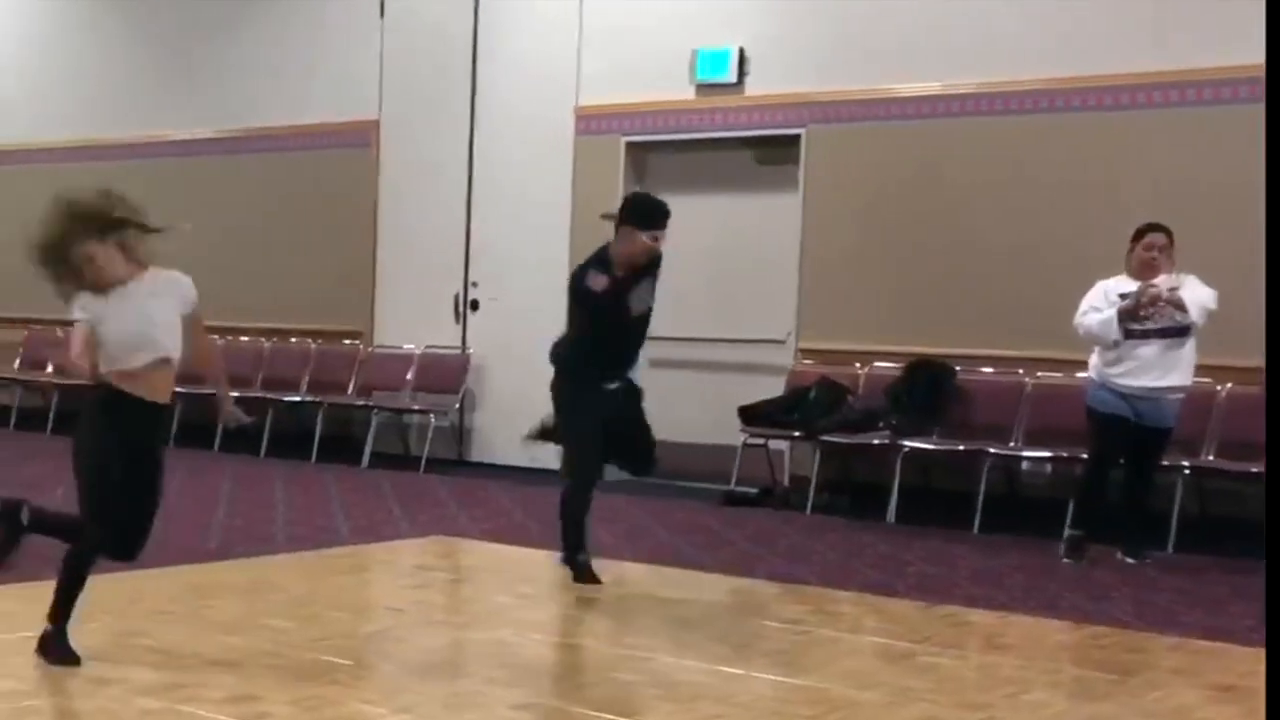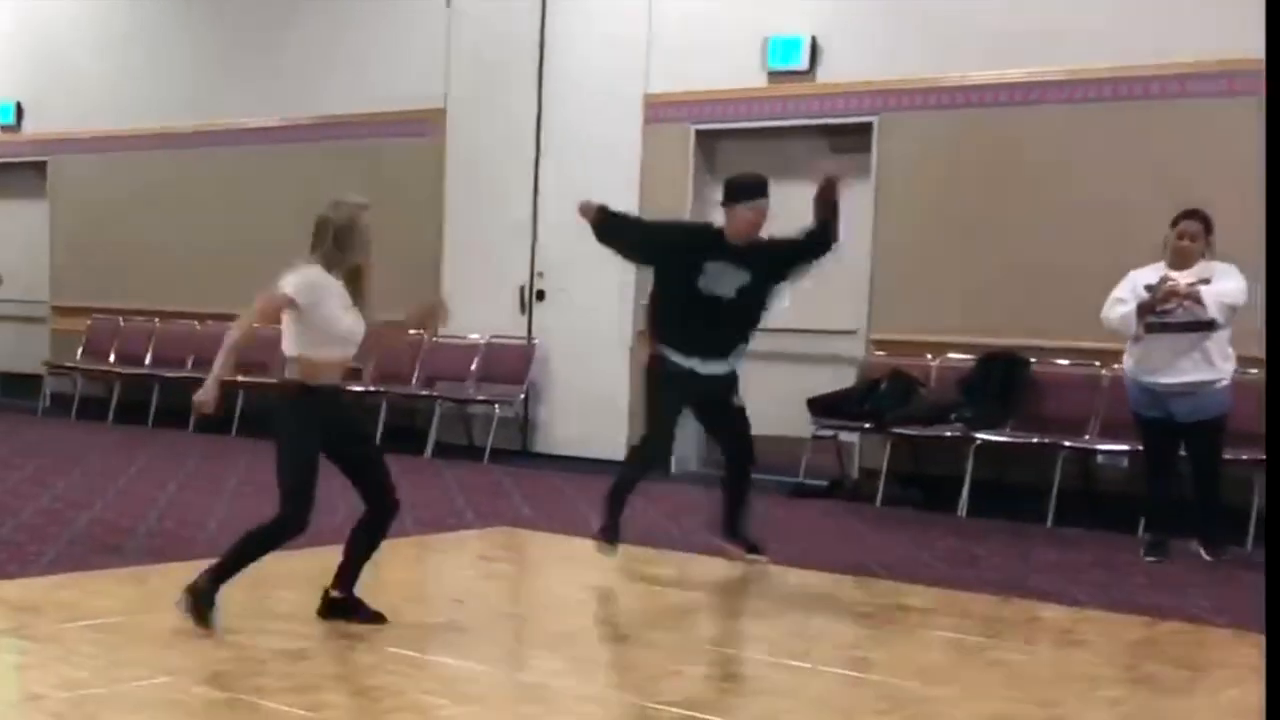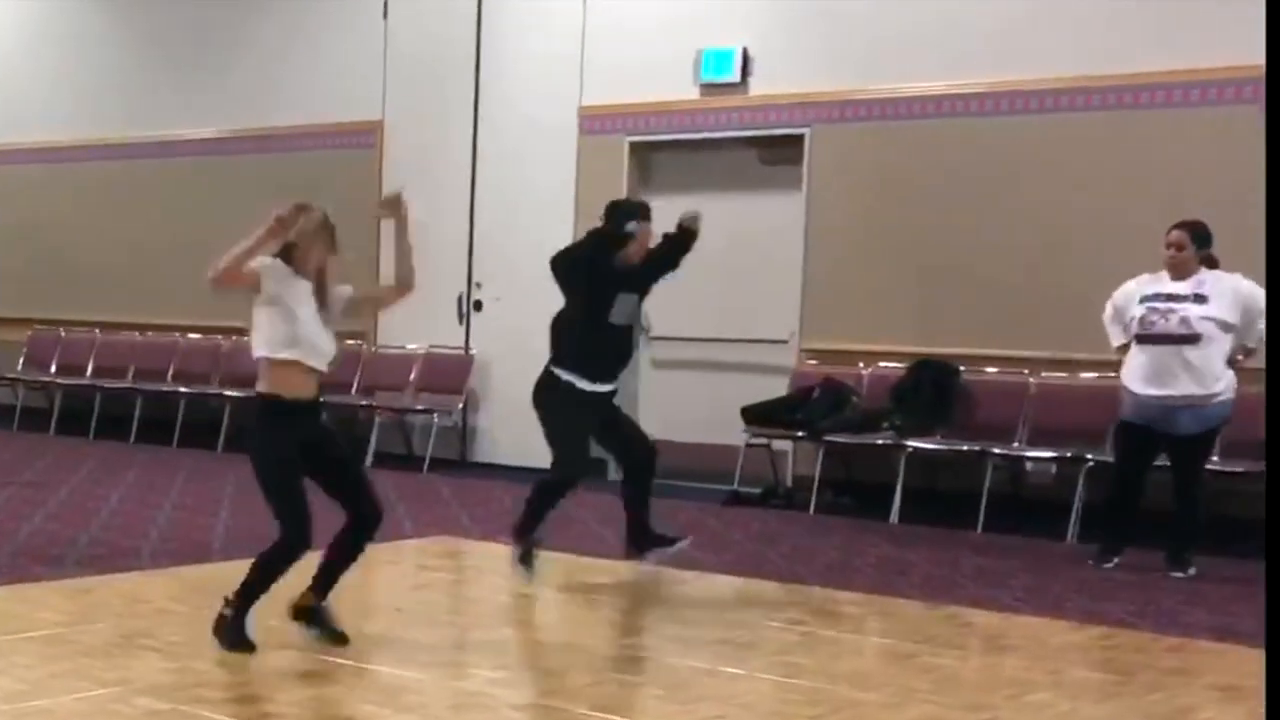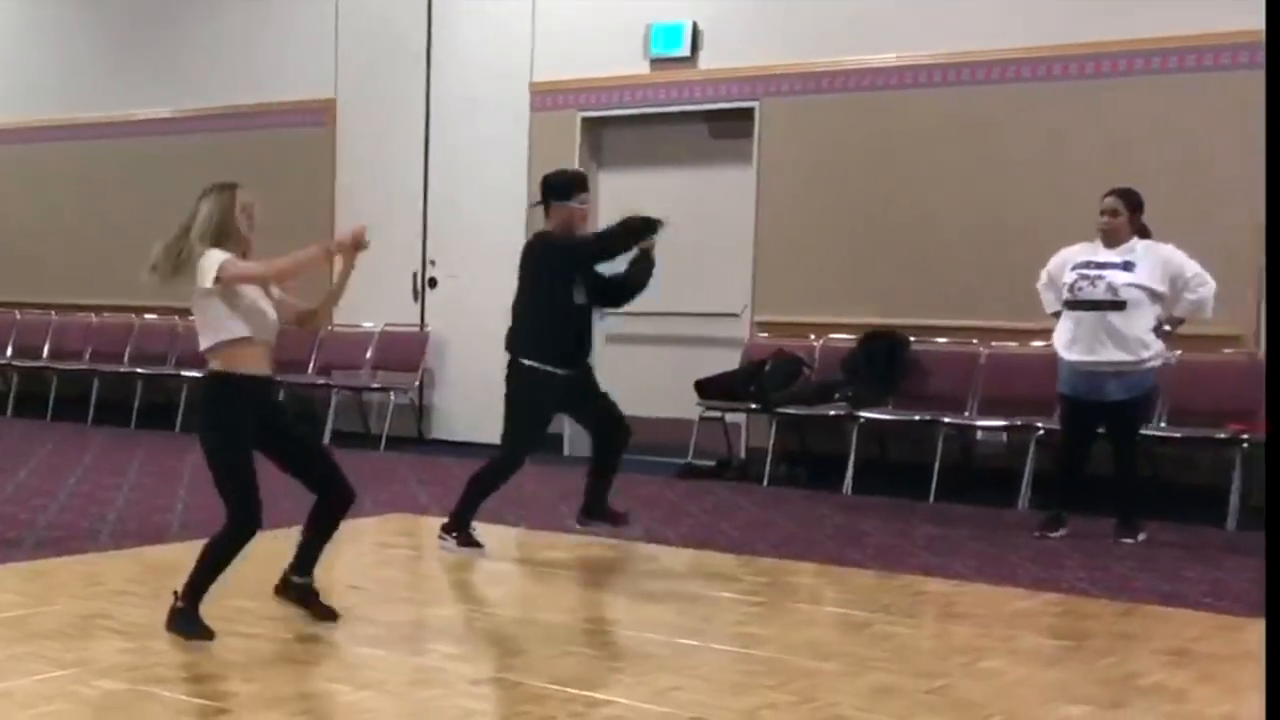
dt=1s
person 1, frame 1
left shoulder: (175, 284)
right shoulder: (90, 298)
left elbow: (200, 345)
right elbow: (83, 365)
left wrist: (224, 396)
right wrist: (82, 360)
left hip: (151, 421)
right hip: (107, 414)
left knee: (126, 540)
right knee: (97, 531)
right ankle: (54, 630)
person 1, frame 2
left shoulder: (345, 284)
right shoulder: (308, 279)
right elbow: (243, 327)
left wrist: (414, 323)
right wrist: (215, 380)
left hip: (334, 404)
right hip: (304, 404)
left knee: (385, 502)
right knee: (293, 519)
left ankle: (338, 595)
right ankle: (207, 585)
person 1, frame 3
left shoulder: (331, 296)
right shoulder: (272, 275)
left elbow: (400, 288)
right elbow: (219, 278)
left wrist: (399, 225)
right wrist: (267, 236)
left hip: (310, 419)
right hip: (273, 419)
left knee: (367, 513)
right knee: (297, 534)
left ankle: (312, 601)
right ankle: (233, 613)
person 1, frame 4
left shoulder: (257, 280)
right shoulder: (212, 262)
left elbow: (308, 319)
right elbow: (275, 271)
left wrist: (345, 268)
right wrist: (333, 246)
left hip: (264, 399)
right hip: (227, 399)
left knee: (337, 491)
right knee: (245, 517)
left ankle: (299, 579)
right ankle: (184, 606)
person 2, frame 1
left shoulder: (647, 263)
right shoulder: (590, 277)
right elbow: (583, 337)
right wrist: (599, 296)
left hip: (617, 383)
right hip: (578, 386)
left knee: (642, 458)
right knee: (584, 473)
left ankle: (559, 432)
right ankle: (575, 554)
person 2, frame 2
left shoulder: (769, 256)
right shoulder: (688, 242)
left elbow: (819, 242)
right elbow: (635, 233)
left wrist: (827, 198)
right wrist: (600, 217)
left hip: (719, 376)
right hip: (672, 370)
left knee: (741, 454)
right knee: (655, 449)
left ankle: (733, 530)
right ankle: (613, 512)
person 2, frame 3
left shoulder: (638, 271)
right shoulder: (591, 269)
left elbow: (664, 258)
right elbow: (562, 263)
left wrist: (685, 232)
right wrist: (618, 233)
left hip: (598, 394)
right hip: (561, 390)
left knee: (641, 456)
right knee: (571, 467)
left ankle: (640, 537)
right ankle: (524, 535)
person 2, frame 4
left shoulder: (574, 251)
right shoulder: (545, 250)
left elbow: (609, 294)
right elbow: (604, 246)
left wrist: (644, 255)
right wrist: (646, 226)
left hip: (572, 370)
right hip: (534, 373)
left knee: (614, 431)
right knee: (512, 455)
left ankle: (594, 509)
right ankle: (456, 526)
person 3, frame 1
left shoulder: (1184, 284)
right shoulder: (1107, 288)
left elbow: (1206, 301)
right elbow: (1087, 326)
left wrist: (1169, 298)
right wrist: (1128, 309)
left hip: (1162, 399)
right hip: (1112, 393)
left knee: (1142, 472)
right knee: (1100, 464)
left ankle: (1131, 541)
right ankle: (1078, 534)
person 3, frame 2
left shoulder: (1222, 273)
right shoulder: (1140, 277)
left elbow: (1232, 296)
right elbow: (1113, 316)
left wrist: (1188, 292)
right wrist: (1150, 303)
left hip: (1206, 391)
right hip: (1151, 390)
left knee: (1207, 468)
right knee: (1158, 468)
left ankle: (1208, 537)
right ankle: (1156, 536)
person 3, frame 3
left shoulder: (1228, 288)
right shoulder: (1141, 287)
left elbow: (1261, 316)
right elbow: (1113, 313)
left wrist: (1239, 354)
right wrist: (1126, 350)
left hip: (1199, 406)
right hip: (1142, 402)
left knee: (1187, 484)
right knee: (1126, 474)
left ankle: (1180, 553)
right ankle: (1112, 544)
person 3, frame 4
left shoulder: (1159, 256)
right shoulder: (1074, 255)
left elbow: (1200, 287)
right elbow: (1048, 283)
left wrist: (1165, 327)
right wrist: (1063, 322)
left hip: (1130, 371)
right hip: (1076, 369)
left knee: (1125, 448)
right knee: (1072, 445)
left ankle: (1129, 520)
right ankle: (1056, 513)
